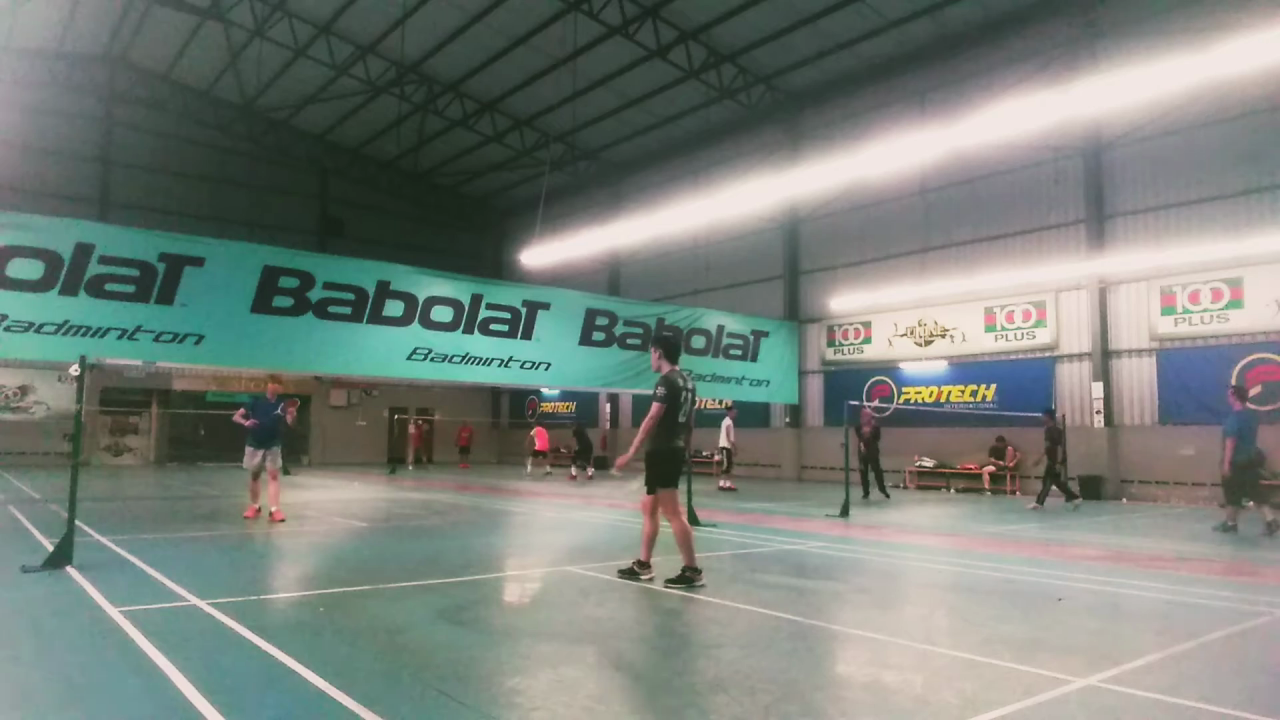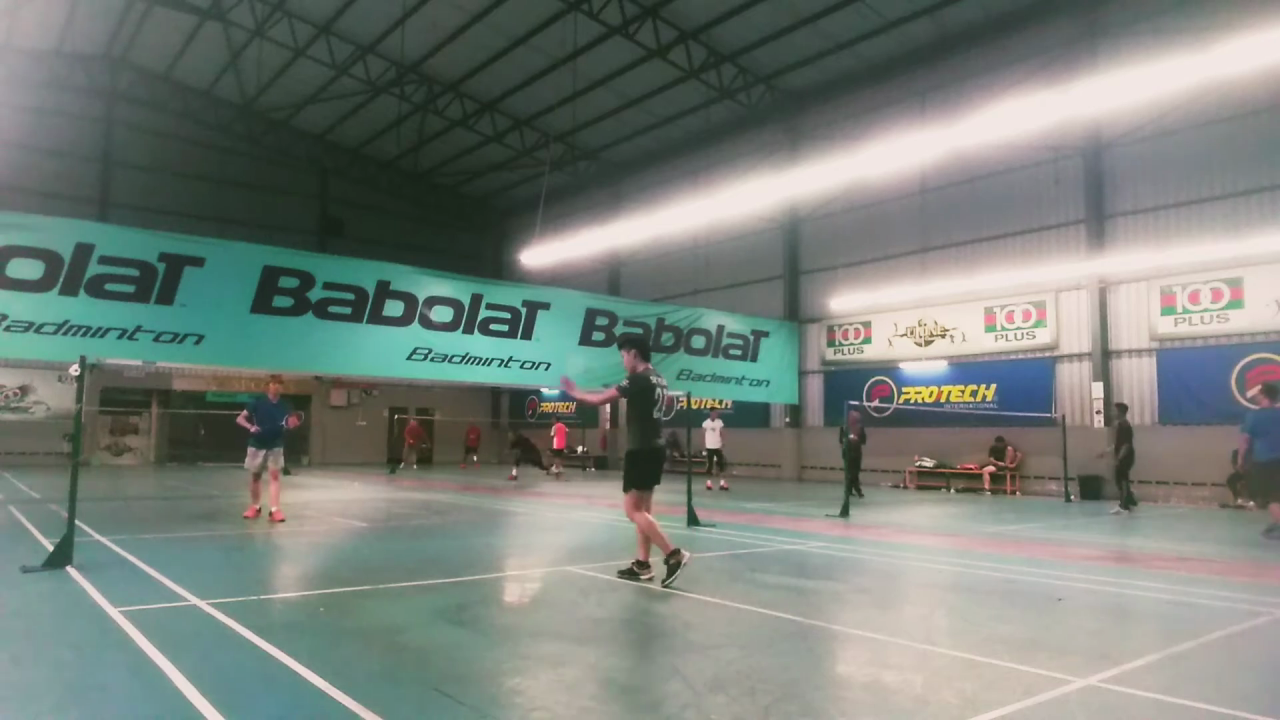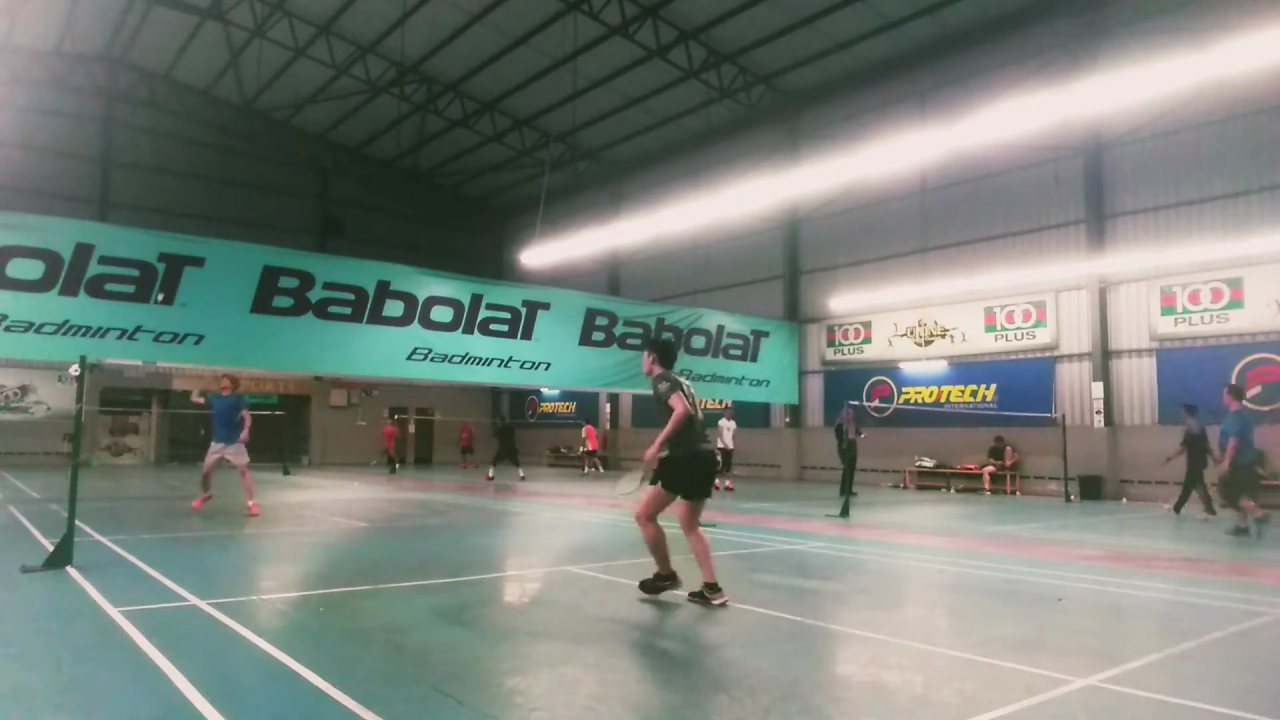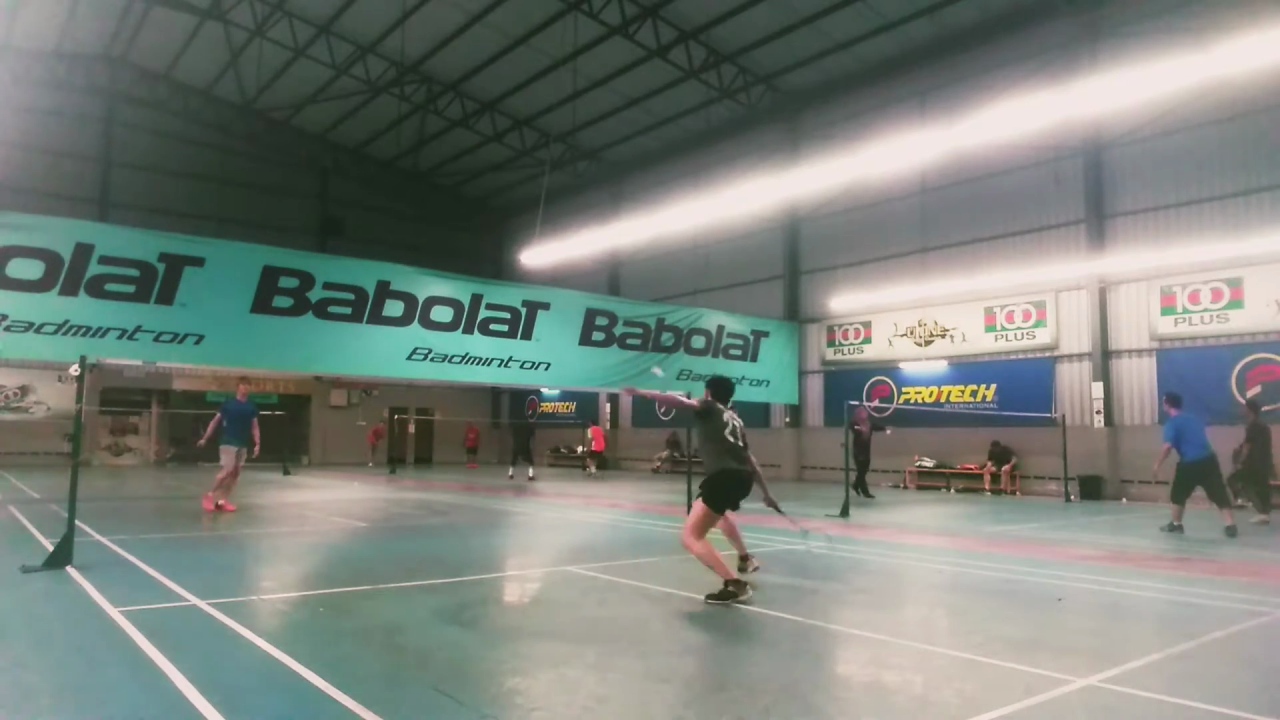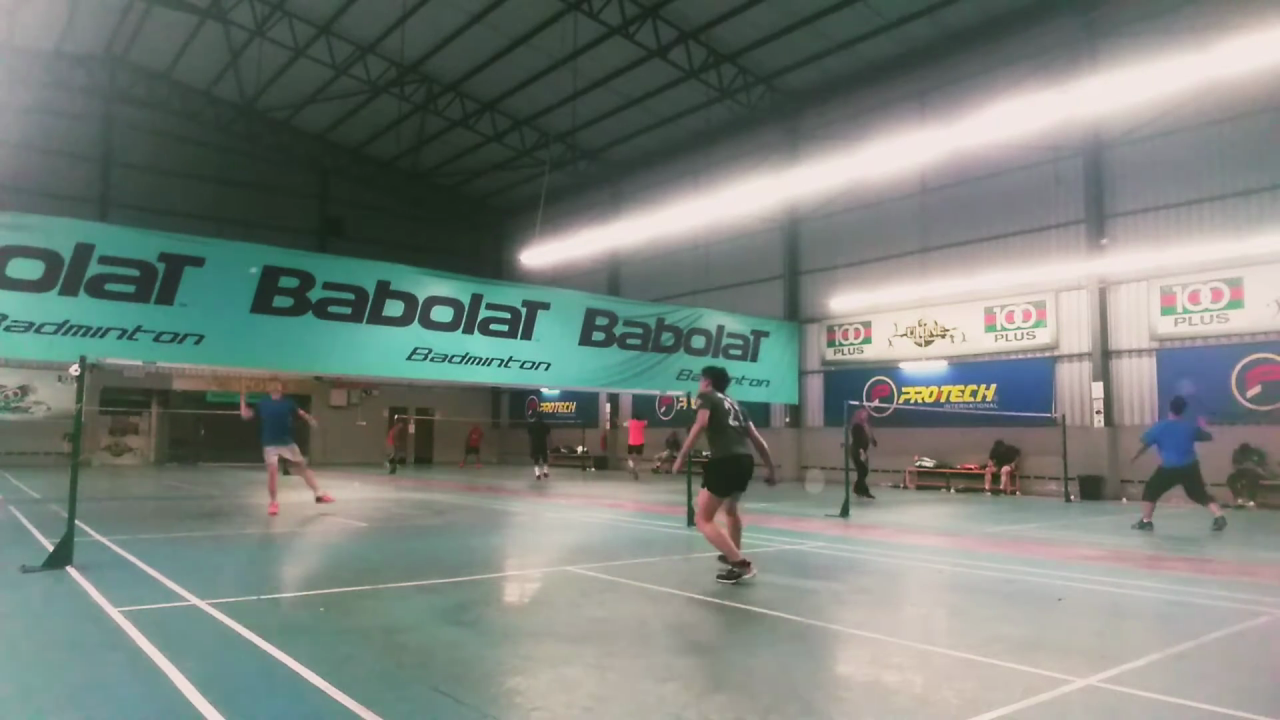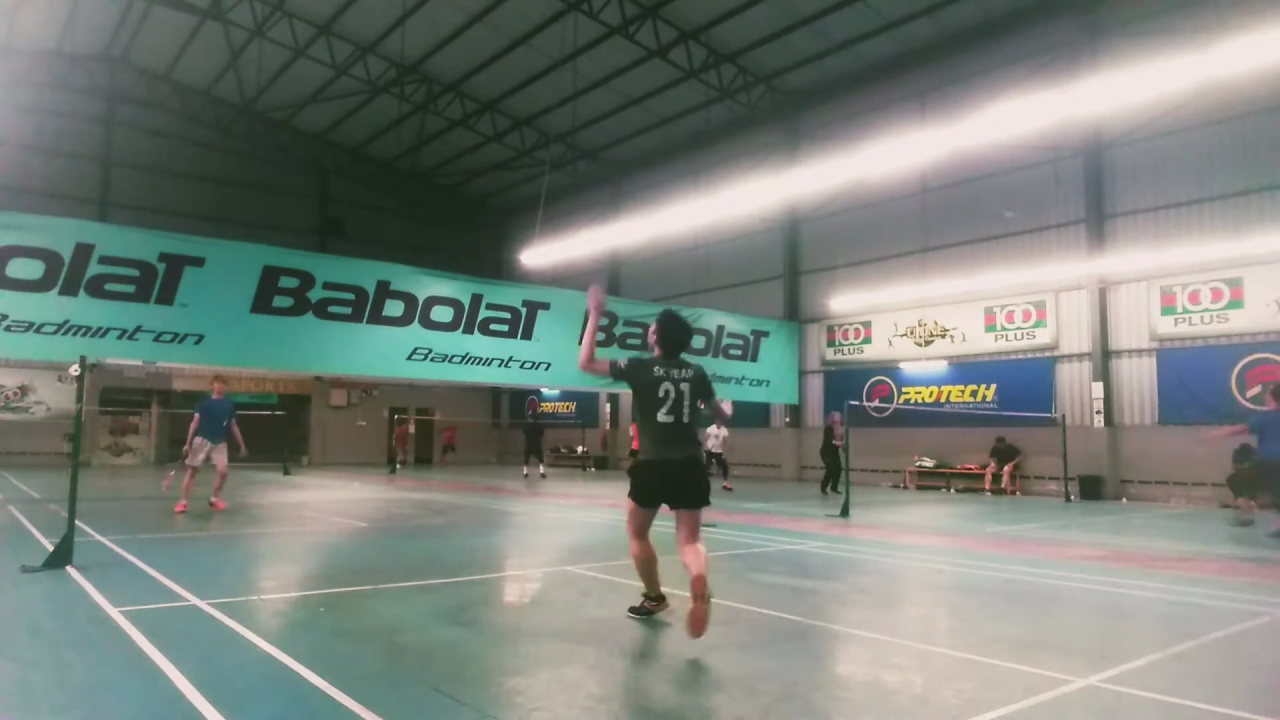
dt=0.7s
person 1, frame 1
left shoulder: (667, 382)
right shoulder: (685, 381)
left elbow: (652, 421)
right elbow: (686, 422)
left wrist: (630, 453)
right wrist: (683, 453)
left hip: (662, 453)
right hip: (674, 452)
left knee: (673, 513)
right knee: (649, 508)
left ankle: (692, 571)
right ankle: (643, 565)
person 1, frame 2
left shoulder: (639, 379)
right shoulder: (658, 380)
left elbow: (602, 399)
left wrist: (575, 392)
left hip: (642, 451)
right hip: (654, 449)
left knee: (634, 511)
right knee: (642, 510)
left ankle: (674, 555)
right ankle: (642, 564)
person 1, frame 3
left shoulder: (662, 380)
right shoulder: (683, 382)
left elbow: (682, 410)
left wrist: (656, 444)
left hip: (684, 457)
right hip: (705, 456)
left knee: (644, 514)
right knee: (689, 524)
left ankle: (665, 574)
right ankle: (712, 588)
person 1, frame 4
left shoulder: (708, 407)
right shoulder: (735, 419)
left elbow: (681, 401)
right elbow: (750, 460)
left wrist: (644, 393)
right wrist: (766, 492)
left hip: (723, 477)
right hip: (743, 477)
left knee: (691, 538)
right knee: (720, 514)
left ankle: (733, 584)
right ankle: (745, 558)
person 1, frame 5
left shoulder: (706, 396)
right shoulder: (733, 404)
left elbow: (700, 425)
right elbow: (758, 441)
left wrist: (681, 455)
right wrist: (770, 470)
left hip: (726, 462)
right hip: (744, 461)
left knee: (703, 519)
right knee: (730, 507)
left ankle: (738, 562)
right ankle: (735, 556)
person 1, frame 6
left shoulder: (640, 367)
right shoulder: (697, 374)
left elbow: (586, 363)
right elbow: (721, 413)
left wrist: (594, 314)
right wrist: (727, 409)
left hip: (654, 466)
right hip: (691, 466)
left knee: (637, 533)
right knee: (689, 541)
left ankle: (655, 598)
right ankle: (699, 593)
